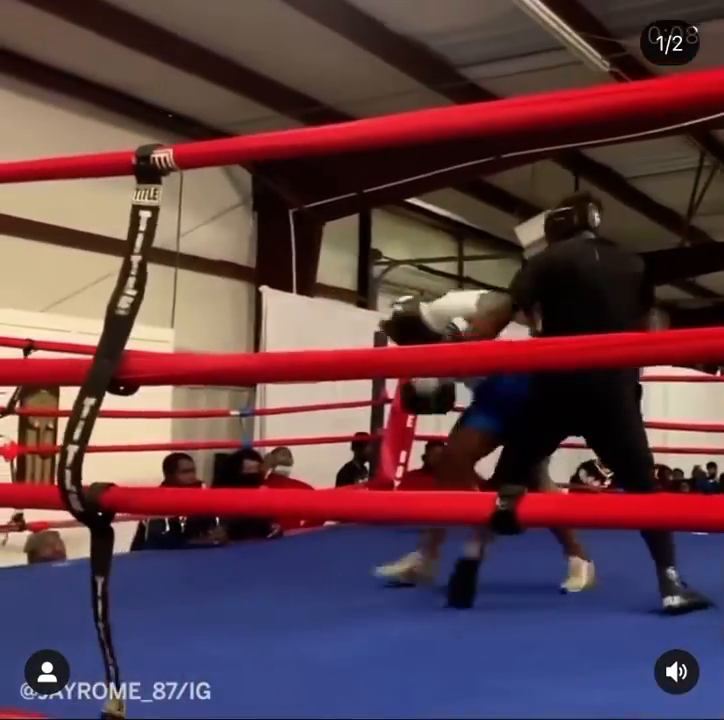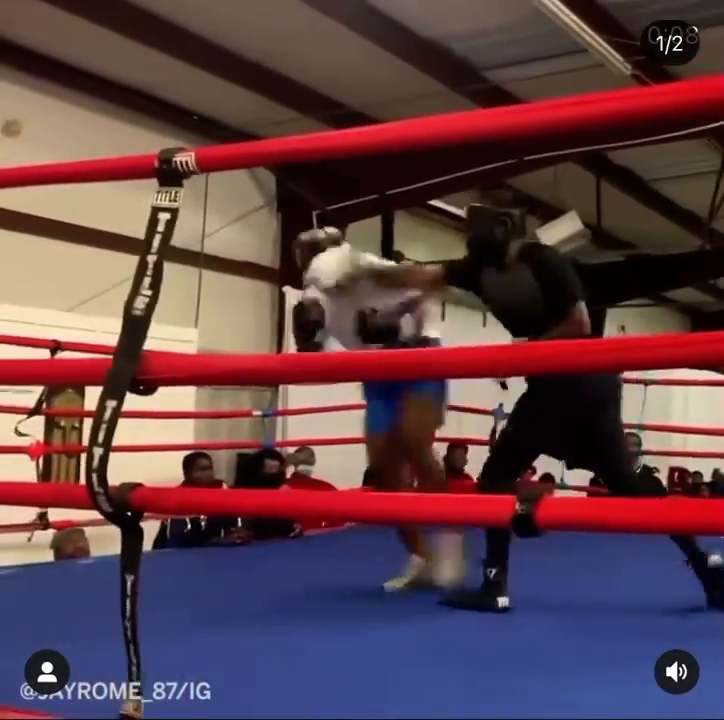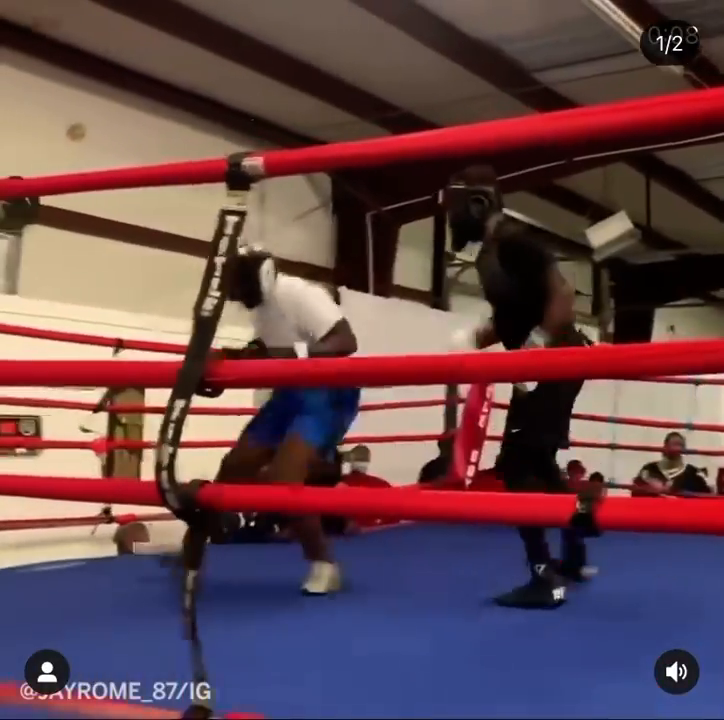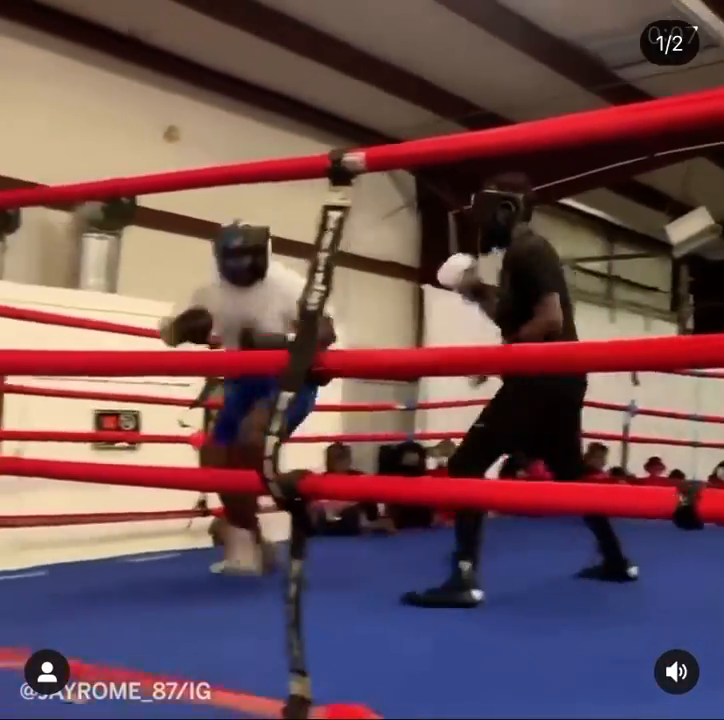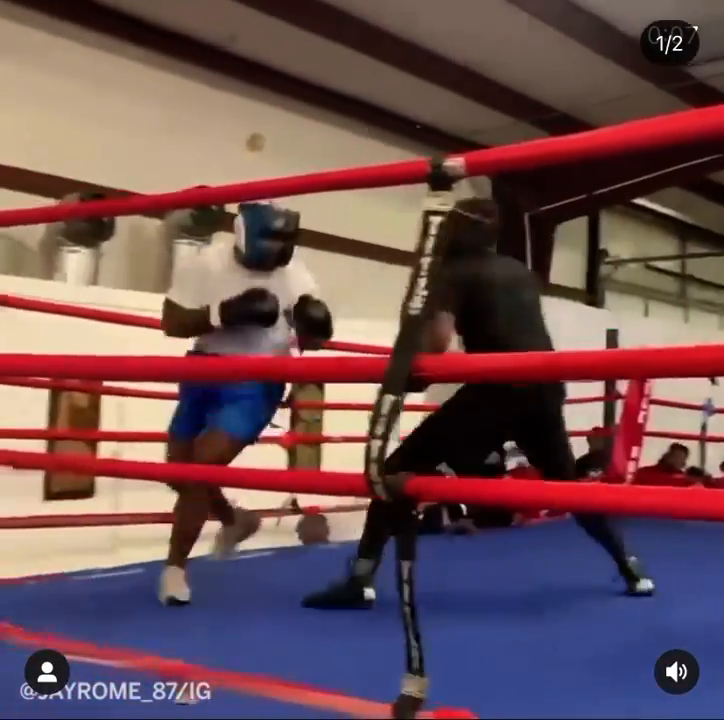
dt=0.3s
person 1, frame 1
left shoulder: (549, 260)
right shoulder: (633, 264)
left elbow: (498, 317)
right elbow: (643, 329)
left hip: (561, 380)
right hip: (615, 383)
left knee: (512, 473)
right knee: (641, 484)
left ankle: (472, 563)
right ankle: (670, 584)
person 1, frame 2
left shoulder: (546, 260)
right shoulder: (483, 267)
left elbow: (580, 324)
right elbow: (420, 276)
right wrist: (372, 272)
left hip: (574, 381)
right hip: (594, 383)
left knee: (499, 476)
right knee: (623, 481)
left ankle: (494, 586)
person 1, frame 3
left shoulder: (518, 239)
right shoulder: (491, 251)
left elbow: (563, 294)
right elbow: (505, 320)
left wrist: (540, 342)
right wrist: (474, 340)
left knee: (519, 467)
right knee: (537, 464)
left ankle: (546, 580)
right ankle: (574, 556)
person 1, frame 4
left shoulder: (528, 252)
right shoulder: (530, 253)
left elbow: (552, 318)
right elbow: (522, 314)
right wrist: (474, 289)
left hip: (542, 375)
right hip: (562, 376)
left knee: (467, 463)
right knee: (567, 470)
left ankle: (464, 577)
right ankle: (616, 558)
person 1, frame 5
left shoulder: (459, 272)
right shoulder: (520, 274)
left elbow: (437, 340)
left wrist: (410, 373)
left hip: (500, 386)
right hip: (544, 386)
left knee: (403, 467)
right knee: (564, 480)
left ankle: (361, 578)
right ankle: (631, 569)
person 2, frame 1
left shoulder: (446, 309)
left wrist: (458, 329)
left hip: (515, 382)
right hip: (490, 396)
left knee: (532, 474)
right knee: (448, 463)
left ankle: (578, 559)
right ankle: (425, 558)
person 2, frame 2
left shoulder: (374, 272)
right shoulder: (318, 294)
left elbow: (420, 308)
right elbow: (309, 350)
left wrist: (400, 326)
right wrist: (306, 326)
right hip: (380, 376)
left knee: (412, 438)
right knee: (383, 469)
left ankle: (448, 530)
right ankle: (421, 558)
person 2, frame 3
left shoulder: (299, 295)
right shoulder: (259, 305)
left elbow: (345, 344)
left wrist: (294, 354)
right wrist: (237, 360)
left hip: (329, 392)
right hip: (292, 390)
left knee: (283, 483)
right knee: (234, 467)
left ankle: (323, 563)
person 2, frame 4
left shoulder: (287, 285)
right shoulder: (213, 290)
left elbow: (325, 339)
right elbow: (172, 334)
left wrist: (282, 344)
right wrist: (187, 327)
right hip: (244, 381)
left knee: (250, 443)
right knee: (222, 463)
left ankle: (241, 533)
right ankle: (253, 544)
person 2, frame 5
left shoulder: (295, 277)
right shoulder: (208, 262)
left elbow: (314, 339)
right elbow: (171, 322)
left wrist: (314, 323)
right wrist: (224, 313)
left hip: (257, 382)
right hip: (207, 374)
left knee: (200, 467)
right knee: (180, 470)
left ankle: (175, 567)
right ankle: (234, 519)
